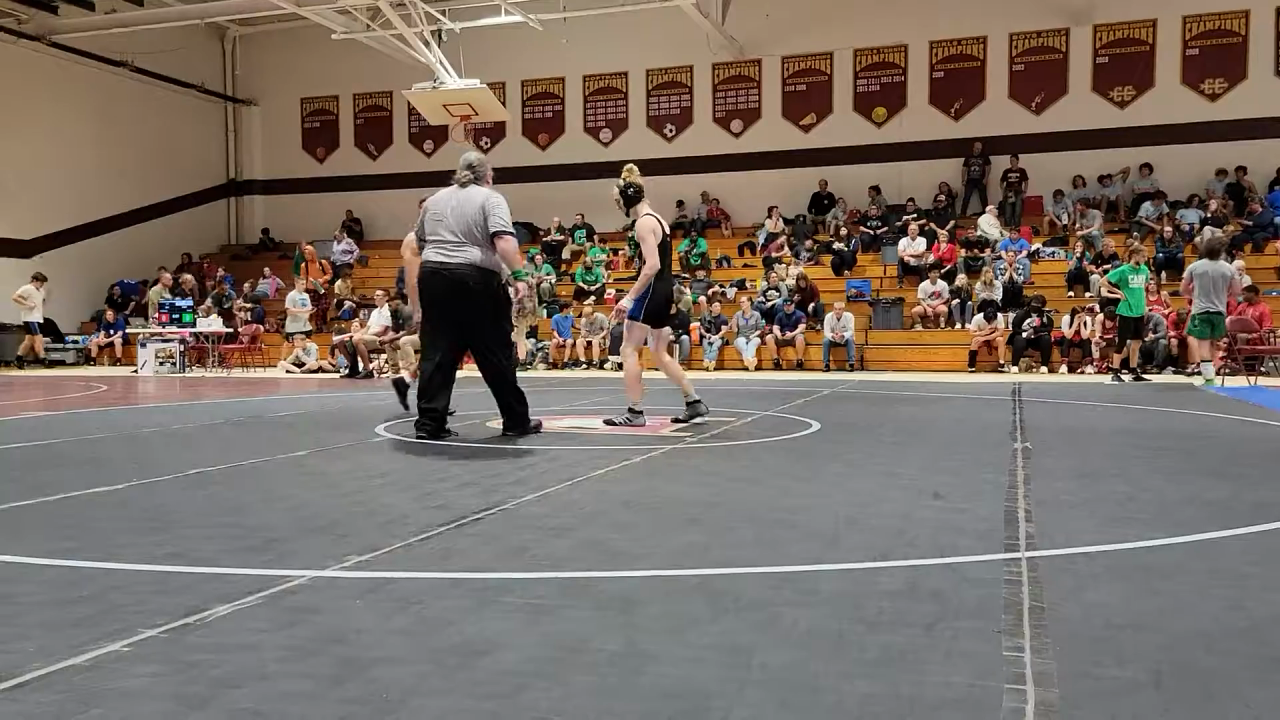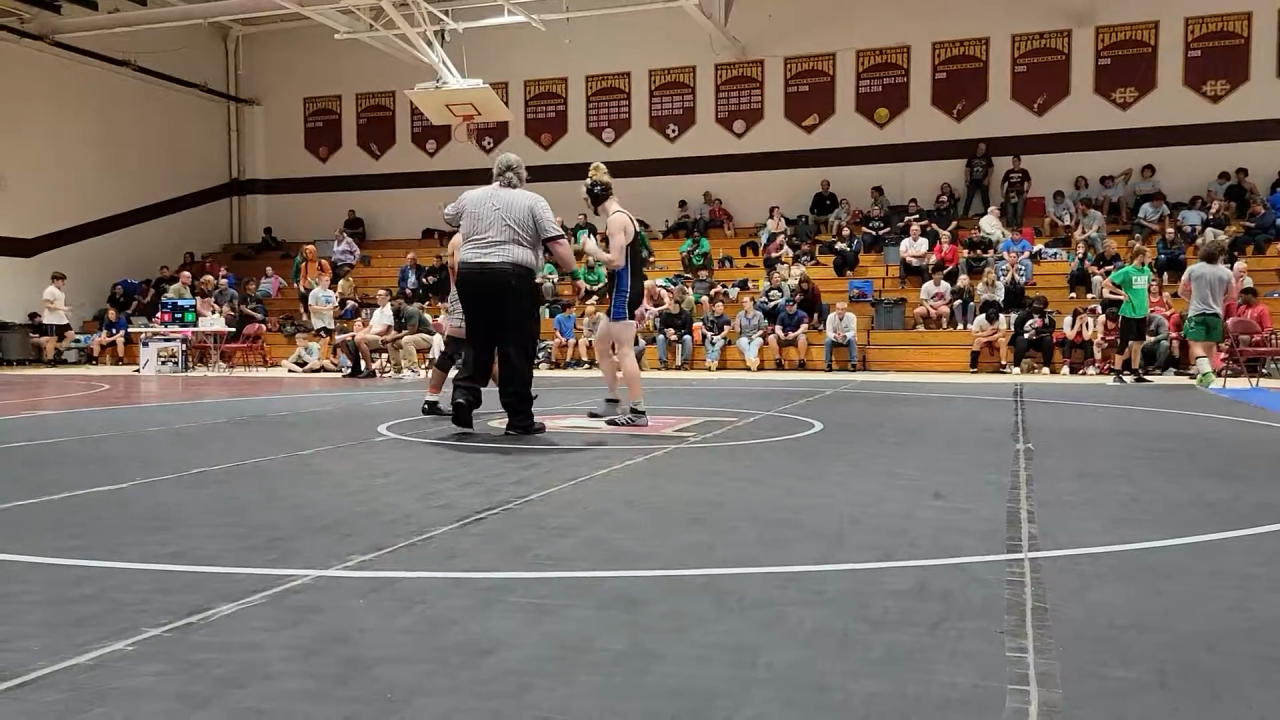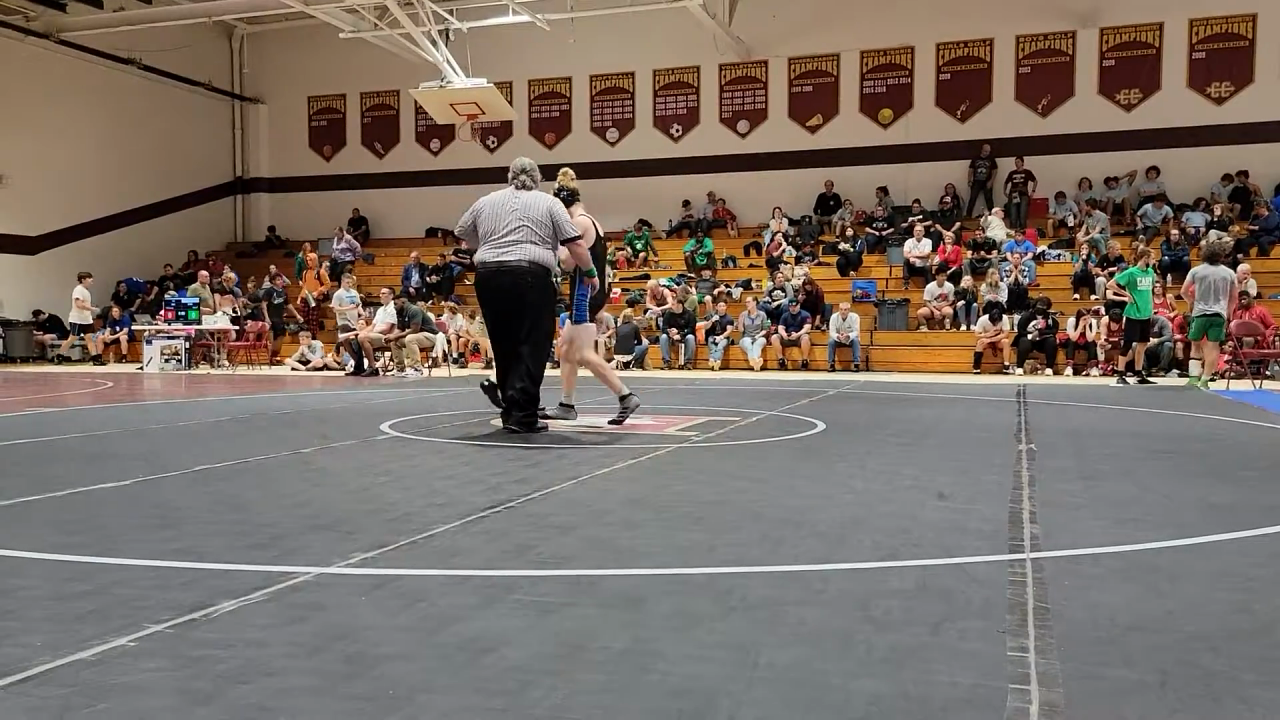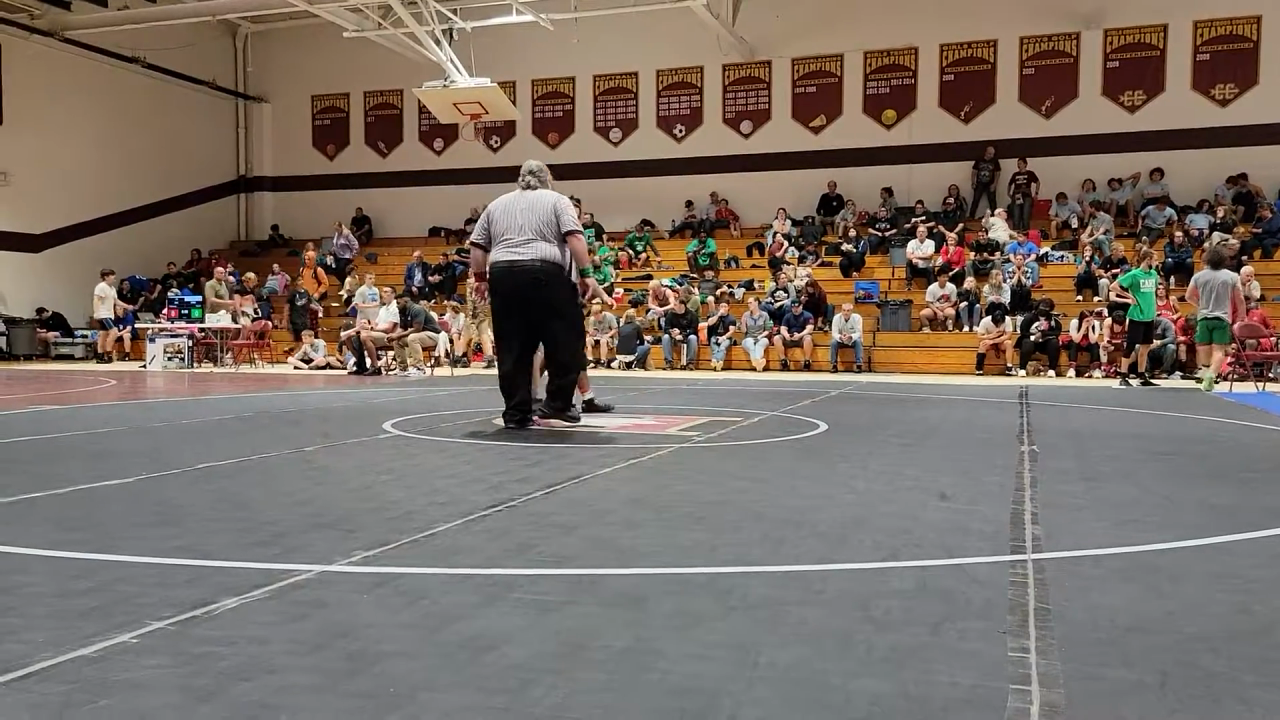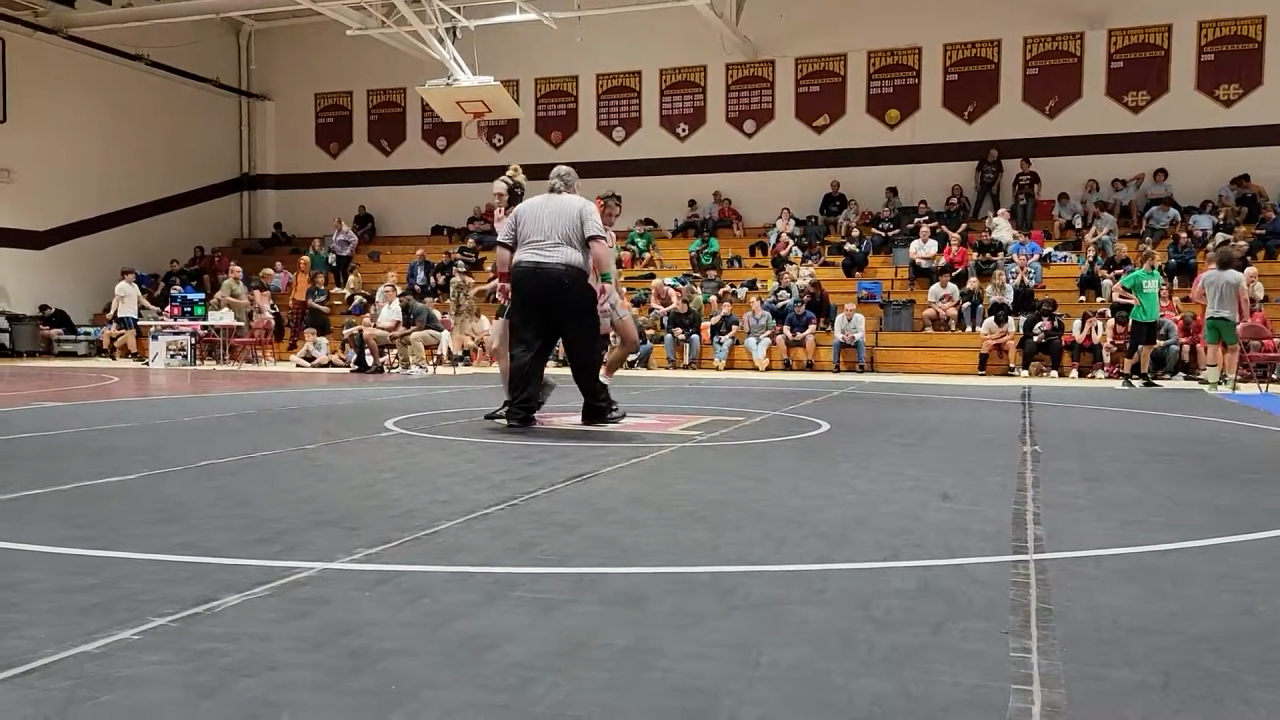
dt=0.3s
person 1, frame 1
left shoulder: (435, 199)
right shoulder: (490, 198)
left elbow: (417, 242)
right elbow: (505, 240)
right wrist: (518, 276)
left hip: (433, 278)
right hip: (474, 282)
left knee: (437, 353)
right knee: (495, 353)
left ankle: (429, 421)
right ankle: (517, 420)
person 1, frame 2
left shoulder: (469, 198)
right shoulder: (532, 201)
left elbow: (449, 217)
right elbow: (557, 242)
right wrist: (575, 275)
left hip: (471, 276)
right hip: (512, 279)
left knee: (478, 342)
right knee: (517, 348)
left ankle: (464, 395)
right ankle: (520, 419)
person 1, frame 3
left shoulder: (485, 202)
right shoulder: (549, 203)
left elbow: (462, 232)
right elbow: (575, 243)
right wrist: (590, 273)
left hip: (489, 278)
right hip: (529, 278)
left knee: (504, 347)
right knee: (531, 347)
left ankle: (511, 410)
right ankle: (522, 415)
person 1, frame 4
left shoulder: (497, 205)
right shoulder: (557, 201)
left elbow: (477, 245)
right elbow: (575, 238)
left wrist: (480, 278)
right wrist: (585, 274)
left hip: (504, 278)
right hip: (545, 276)
left knee: (512, 348)
right knee: (566, 340)
left ankle: (516, 413)
right ankle: (558, 403)
person 1, frame 5
left shoulder: (524, 207)
right shoulder: (583, 206)
left elbow: (503, 246)
right elbow: (598, 244)
left wrist: (504, 279)
right wrist: (606, 279)
left hip: (526, 278)
right hip: (566, 280)
left knee: (526, 347)
right knee: (583, 346)
left ankle: (519, 412)
right ankle: (596, 408)
person 2, frame 1
left shoulder: (644, 223)
right shoulder: (658, 220)
left elbow: (652, 266)
left wrist: (630, 298)
right wrist: (629, 297)
left hip: (651, 292)
right hip: (664, 292)
left knee: (629, 350)
right knee: (660, 355)
left ankle: (635, 412)
right ankle: (694, 402)
person 2, frame 2
left shoulder: (615, 219)
right shoulder: (624, 217)
left elbow: (615, 261)
left wrist: (591, 249)
right wrist: (639, 300)
left hip: (622, 291)
right hip: (630, 289)
left knee: (622, 351)
right knee: (601, 343)
left ankle: (638, 411)
right ankle: (612, 400)
person 2, frame 3
left shoulder: (579, 222)
right shoulder: (589, 222)
left elbow: (568, 262)
left hip: (584, 293)
right hip: (591, 292)
left knee: (584, 354)
right knee: (566, 349)
left ankle: (626, 398)
right ankle: (566, 405)
person 2, frame 4
left shoulder: (541, 220)
right shoulder: (555, 219)
left elbow: (537, 259)
left hip: (547, 291)
right hip: (562, 291)
left knee: (528, 346)
right knee: (552, 350)
left ankle: (539, 401)
right ankle: (565, 403)
person 2, frame 5
left shoulder: (526, 222)
right shoulder: (511, 223)
left elbow: (515, 261)
left wrist: (501, 228)
right wrist: (491, 285)
left hip: (522, 290)
right hip: (511, 290)
left knee: (501, 348)
right knee: (504, 348)
left ankle: (516, 402)
right ankle: (540, 385)
